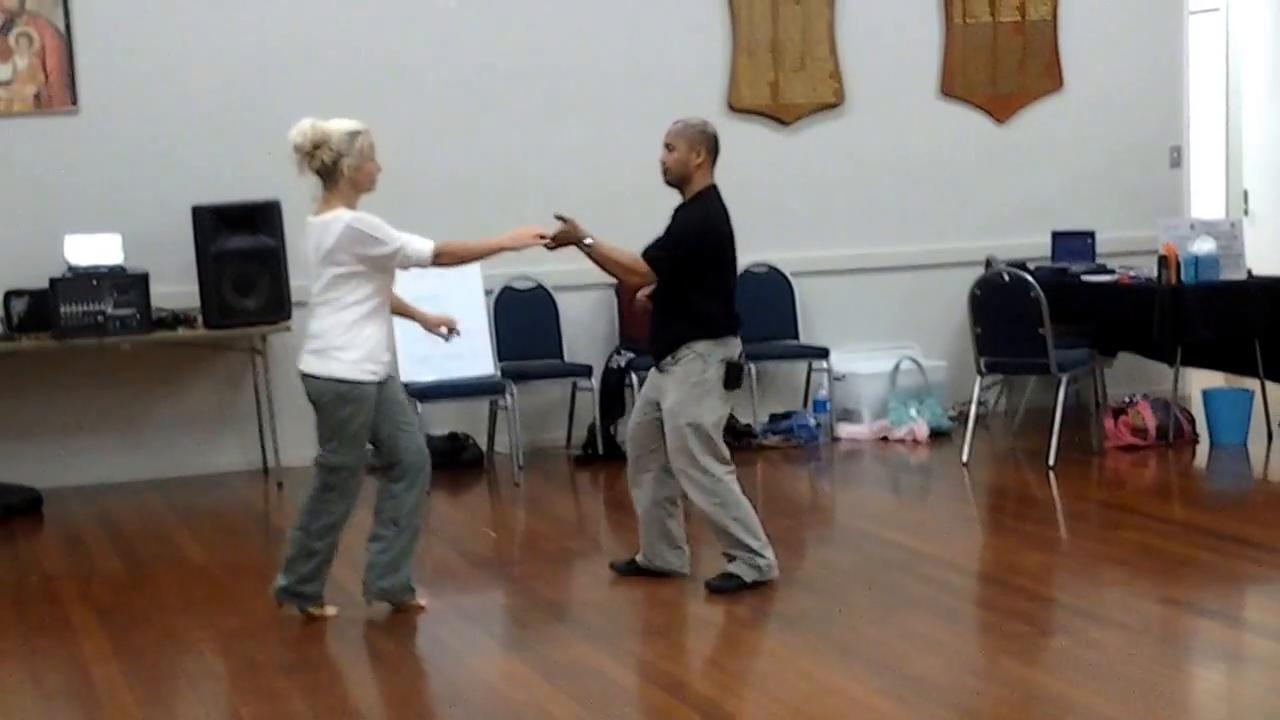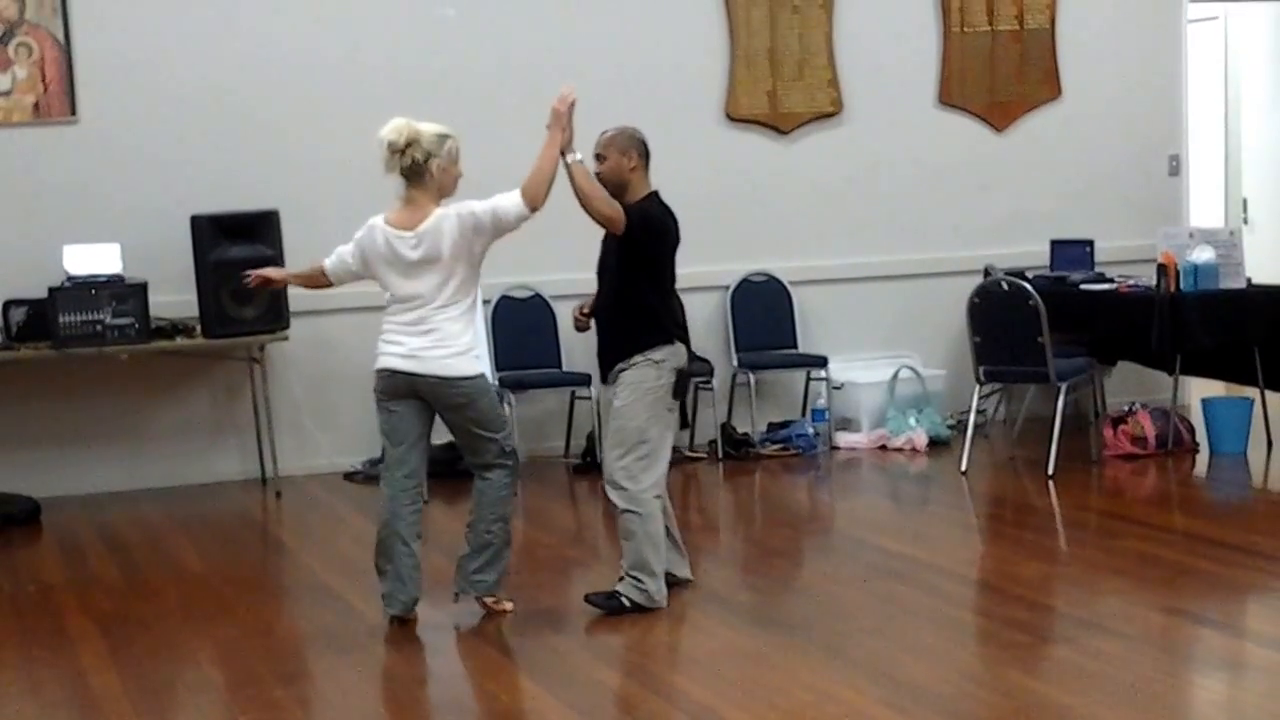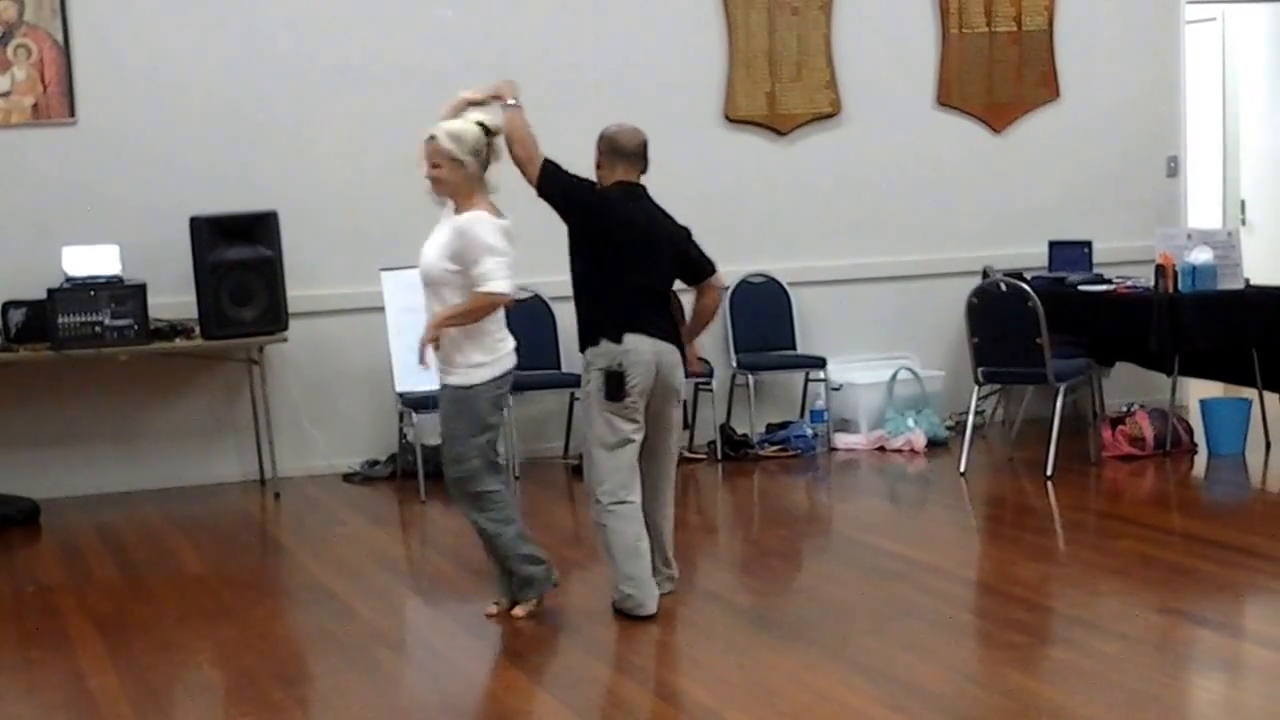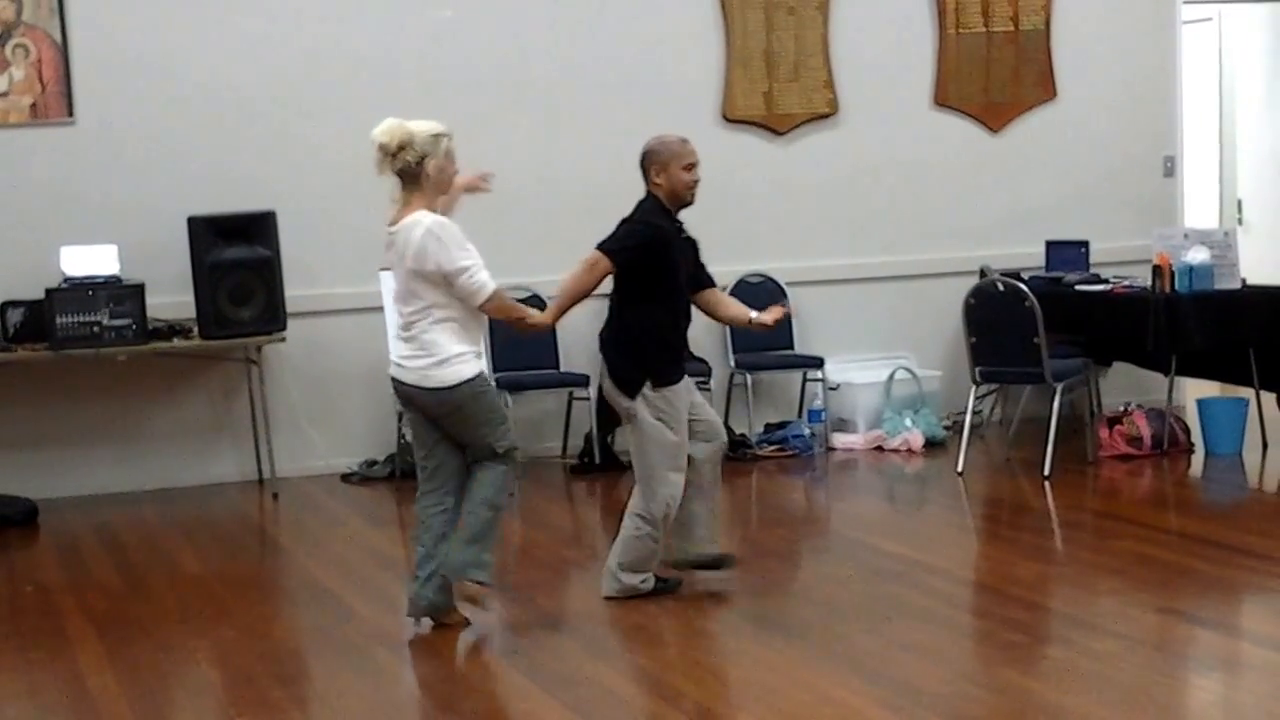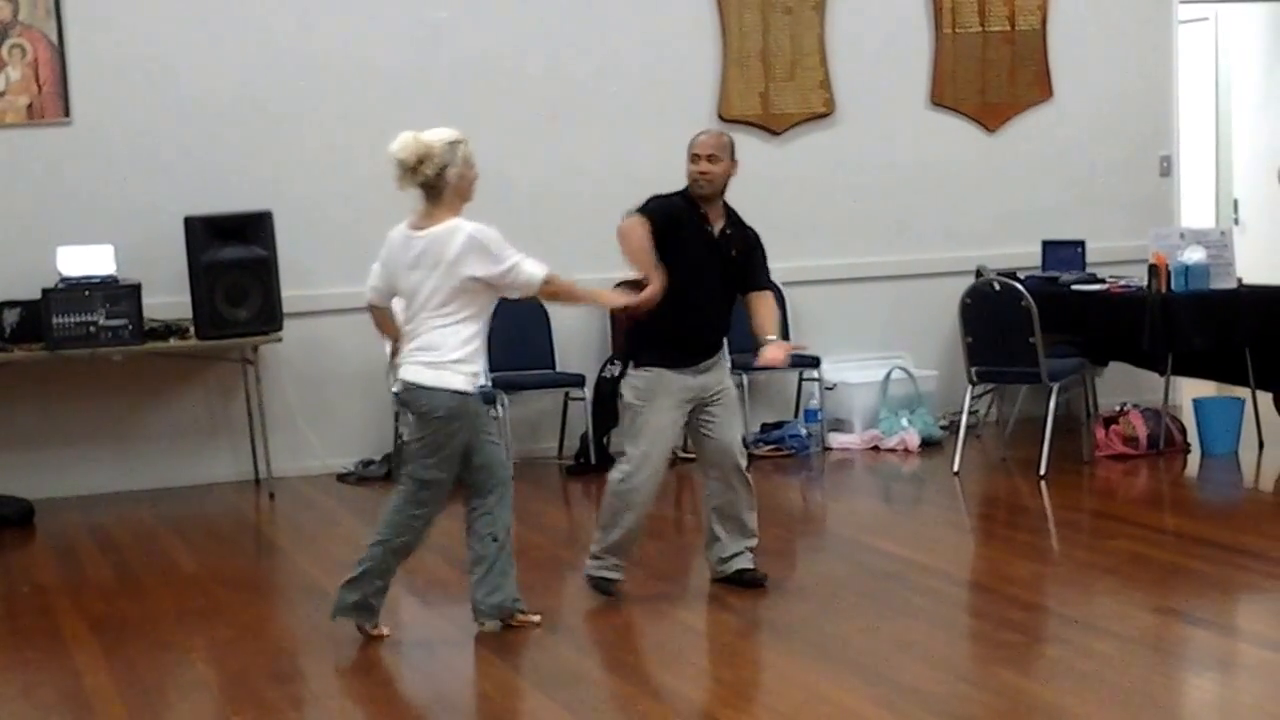
dt=0.7s
person 1, frame 1
left shoulder: (335, 225)
right shoulder: (352, 227)
right elbow: (435, 254)
left wrist: (421, 317)
right wrist: (507, 241)
left hip: (367, 372)
right hip: (340, 374)
left knee: (410, 460)
right knee: (338, 480)
left ankle: (389, 579)
right ankle: (299, 587)
person 1, frame 2
left shoulder: (377, 231)
right shoulder: (458, 223)
left elbow: (327, 271)
right elbow: (531, 199)
left wrist: (282, 277)
right wrist: (557, 133)
left hip: (395, 371)
right hip: (452, 372)
left knee: (402, 480)
right knee: (498, 462)
left ankle: (399, 596)
right ankle: (481, 584)
person 1, frame 3
left shoulder: (475, 226)
right shoulder: (459, 213)
left elbow: (495, 294)
right elbow: (438, 162)
left wrist: (440, 321)
right wrist: (457, 113)
left hip: (474, 370)
right hip: (465, 369)
left knee: (472, 476)
right knee: (476, 474)
left ankle: (530, 577)
right ankle: (521, 581)
person 1, frame 4
left shoulder: (403, 225)
right shoulder: (434, 229)
right elbow: (484, 297)
left wrist: (456, 194)
right wrist: (526, 315)
left hip: (413, 374)
right hip: (451, 376)
left knee: (440, 478)
right knee: (498, 456)
left ankle: (433, 595)
right ankle: (468, 567)
person 1, frame 5
left shoulder: (400, 238)
right shoulder: (471, 238)
left elbow: (376, 303)
right elbow: (539, 282)
right wrist: (600, 297)
left hip: (445, 383)
right hip: (446, 387)
left knee: (491, 480)
right knee: (421, 496)
left ankle: (498, 600)
right ankle: (359, 599)
person 2, frame 1
left shoulder: (700, 219)
right shoulder: (696, 213)
left elbow: (639, 271)
left wrist: (583, 240)
right wrist: (659, 290)
left hip: (700, 357)
right hip: (674, 358)
left knee: (700, 466)
right knee: (646, 456)
left ankle: (753, 559)
right ankle: (661, 554)
person 2, frame 2
left shoulder: (654, 218)
right shoulder: (627, 224)
left elbow: (602, 213)
left wrist: (569, 154)
right wrist: (592, 306)
left hip: (649, 364)
right hip: (626, 363)
left knee: (628, 476)
right knee: (639, 475)
left ankle: (643, 588)
right ankle: (670, 564)
person 2, frame 3
left shoulder: (590, 205)
right shoulder: (666, 225)
left elbow: (526, 156)
right elbow: (712, 287)
left wrist: (509, 102)
right wrist: (688, 340)
left hip: (615, 358)
right hip: (664, 354)
left knee: (615, 485)
right knee: (657, 478)
left ankle: (637, 594)
right ankle: (661, 573)
person 2, frame 4
left shoulder: (676, 235)
right shoulder: (646, 227)
left elbow: (708, 295)
right elbow: (596, 267)
left wrist: (754, 318)
right wrist: (551, 315)
left hip: (661, 370)
right hip: (643, 375)
left knee: (707, 438)
right knee: (663, 479)
left ankle: (692, 545)
right ankle: (628, 577)
person 2, frame 5
left shoulder: (744, 236)
right shoulder: (668, 211)
left elbow: (759, 294)
right elbow: (631, 226)
left wrist: (771, 338)
right wrist: (654, 276)
left hip: (711, 366)
right hip: (657, 367)
left knee: (729, 464)
right knee: (639, 469)
left ankle: (732, 557)
right ankle: (605, 562)
